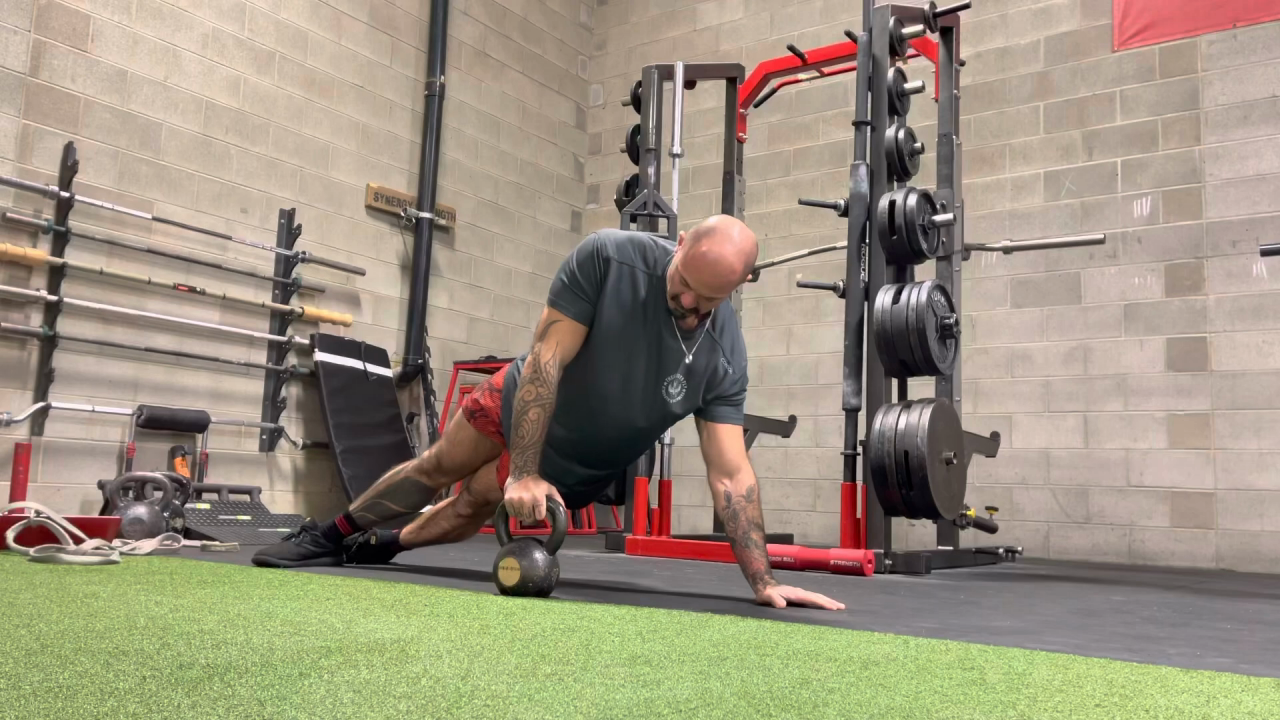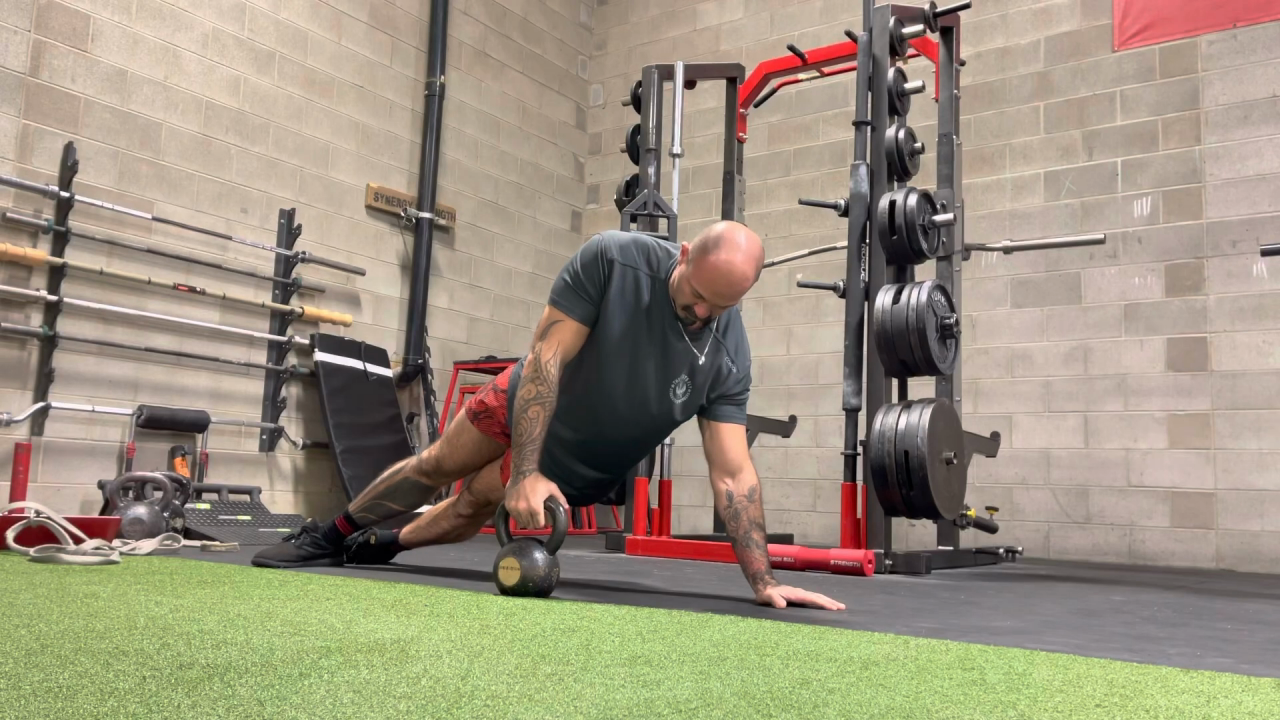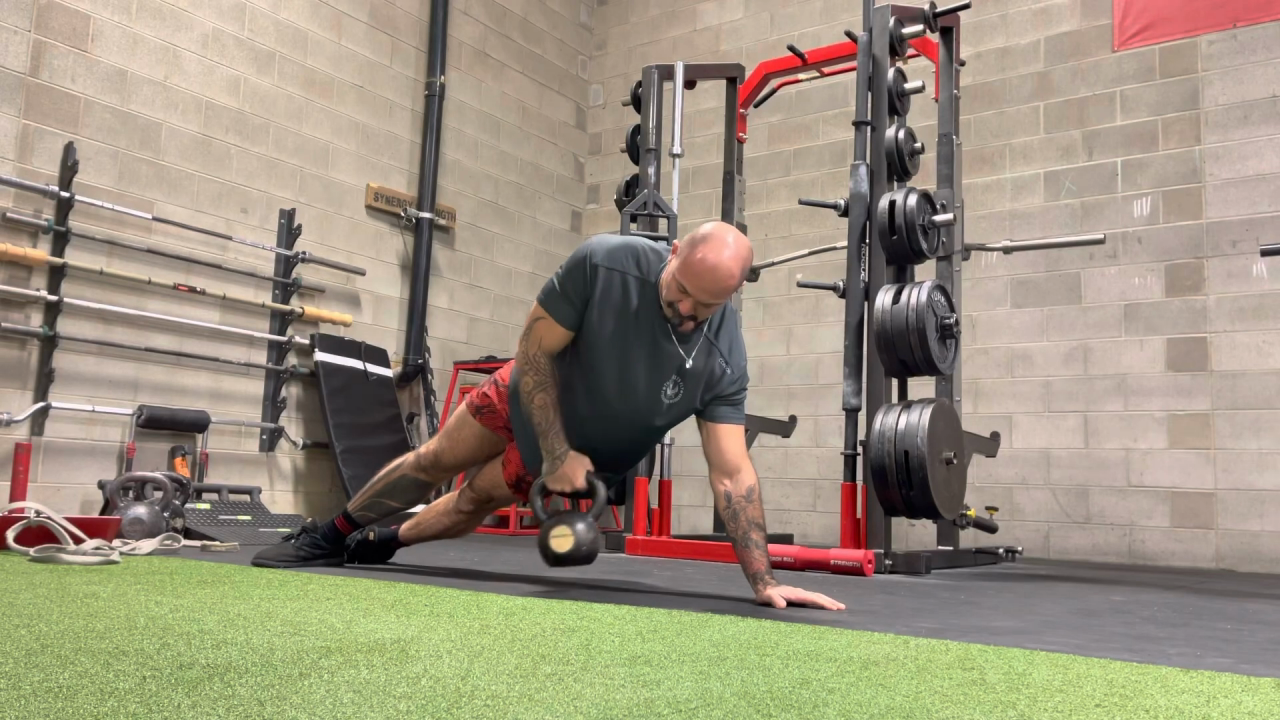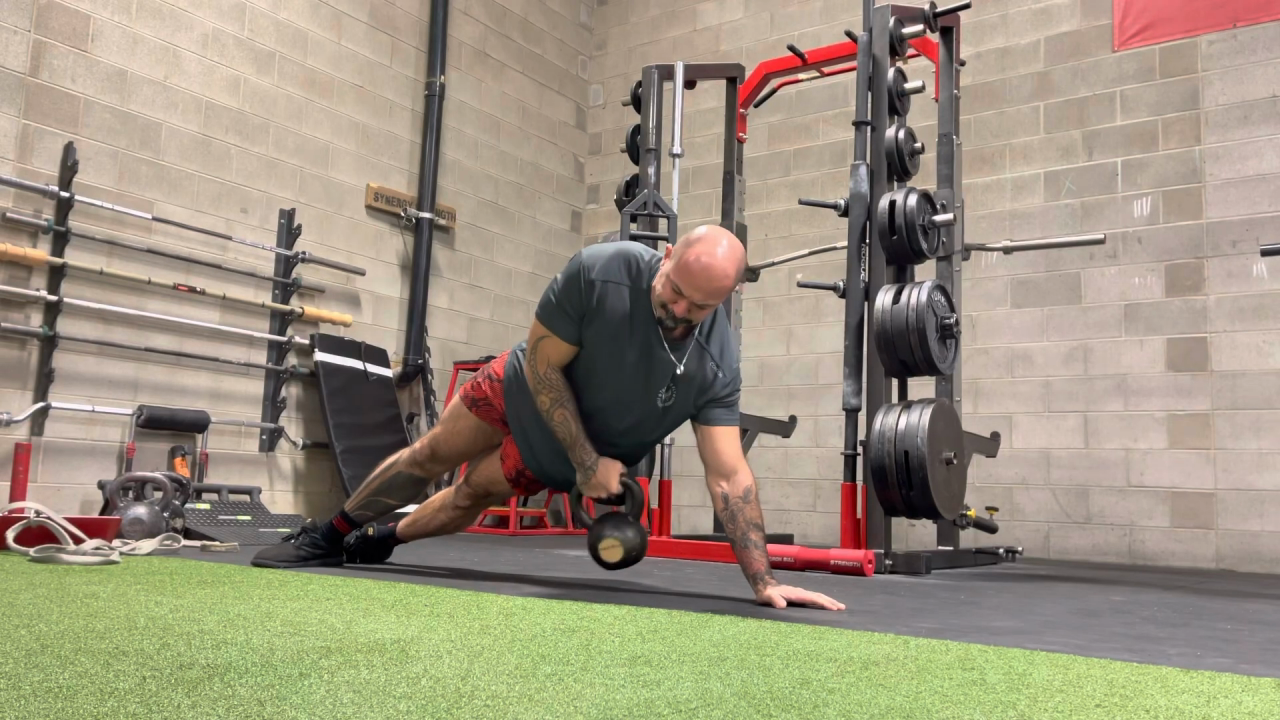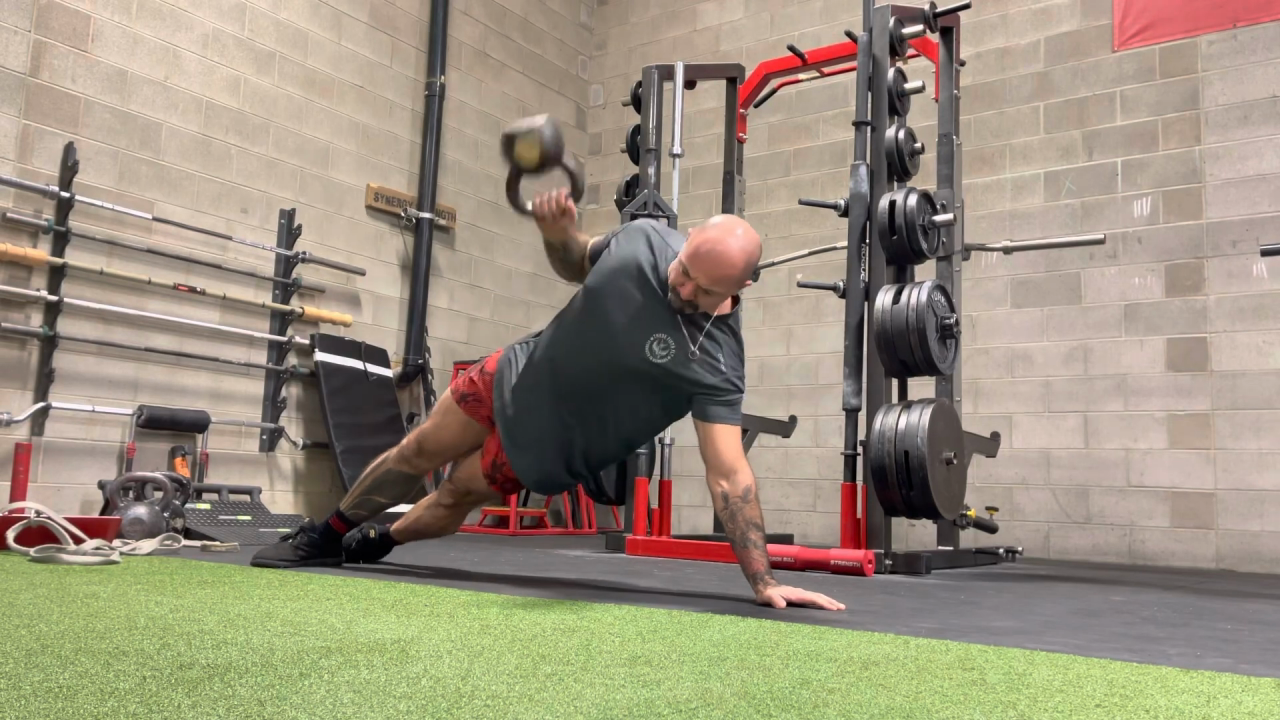
dt=0.5s
person 1, frame 1
left shoulder: (724, 357)
right shoulder: (607, 257)
left elbow: (729, 472)
right elbow: (546, 360)
left wrist: (763, 580)
right wrist: (523, 472)
left hip: (576, 464)
right hip: (520, 402)
left knee: (473, 508)
right knee: (437, 470)
left ankle: (378, 546)
right ankle: (334, 534)
person 1, frame 2
left shoulder: (728, 358)
right shoulder: (611, 258)
left elbow: (731, 473)
right elbow: (547, 357)
left wrist: (763, 579)
right wrist: (524, 472)
left hip: (581, 462)
right hip: (524, 403)
left knee: (473, 507)
right knee: (435, 468)
left ankle: (377, 546)
right ankle: (333, 535)
person 1, frame 3
left shoulder: (723, 358)
right shoulder: (603, 262)
left elbow: (731, 473)
right elbow: (535, 349)
left wrist: (764, 580)
right wrist: (557, 455)
left hip: (588, 449)
right hip: (526, 397)
left knee: (477, 500)
right knee: (433, 463)
left ankle: (380, 543)
right ankle: (332, 535)
person 1, frame 4
left shoulder: (714, 365)
right shoulder: (600, 271)
left elbow: (728, 474)
right elbow: (544, 365)
left wrist: (762, 579)
right wrist: (587, 463)
left hip: (549, 449)
right hip: (520, 387)
left knee: (474, 494)
right knee: (429, 456)
left ankle: (376, 542)
right ankle: (331, 535)
person 1, frame 5
left shoulder: (717, 362)
right shoulder: (647, 240)
left elbow: (729, 475)
right elbow: (577, 266)
left wrist: (764, 581)
right wrist: (556, 232)
left hip: (543, 443)
right hip: (515, 375)
left knee: (457, 496)
right knee: (420, 450)
left ankle: (374, 541)
right ankle: (329, 534)
